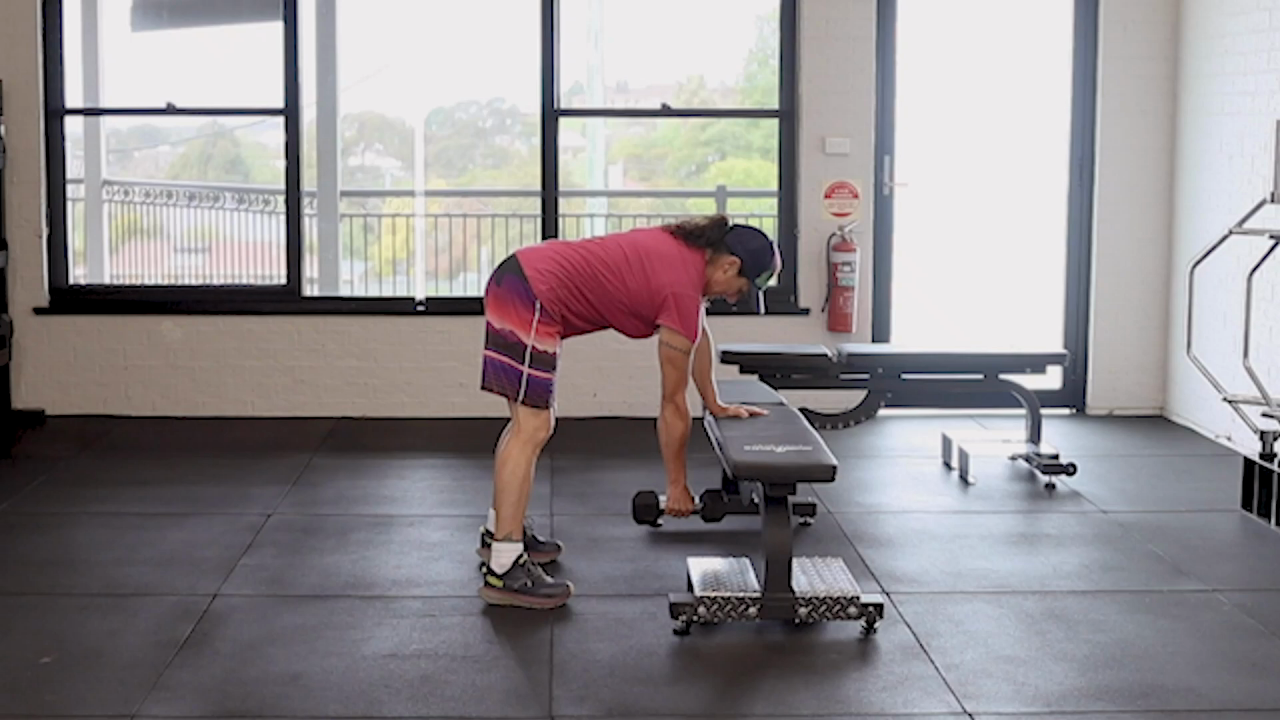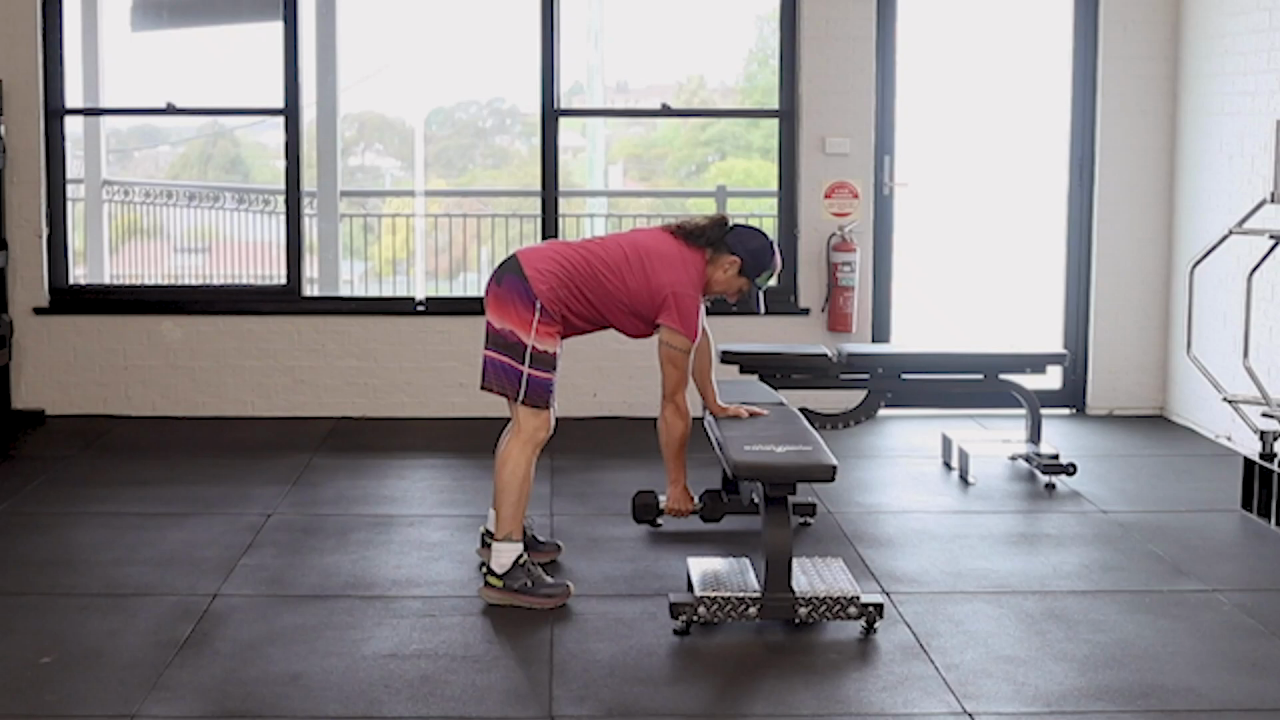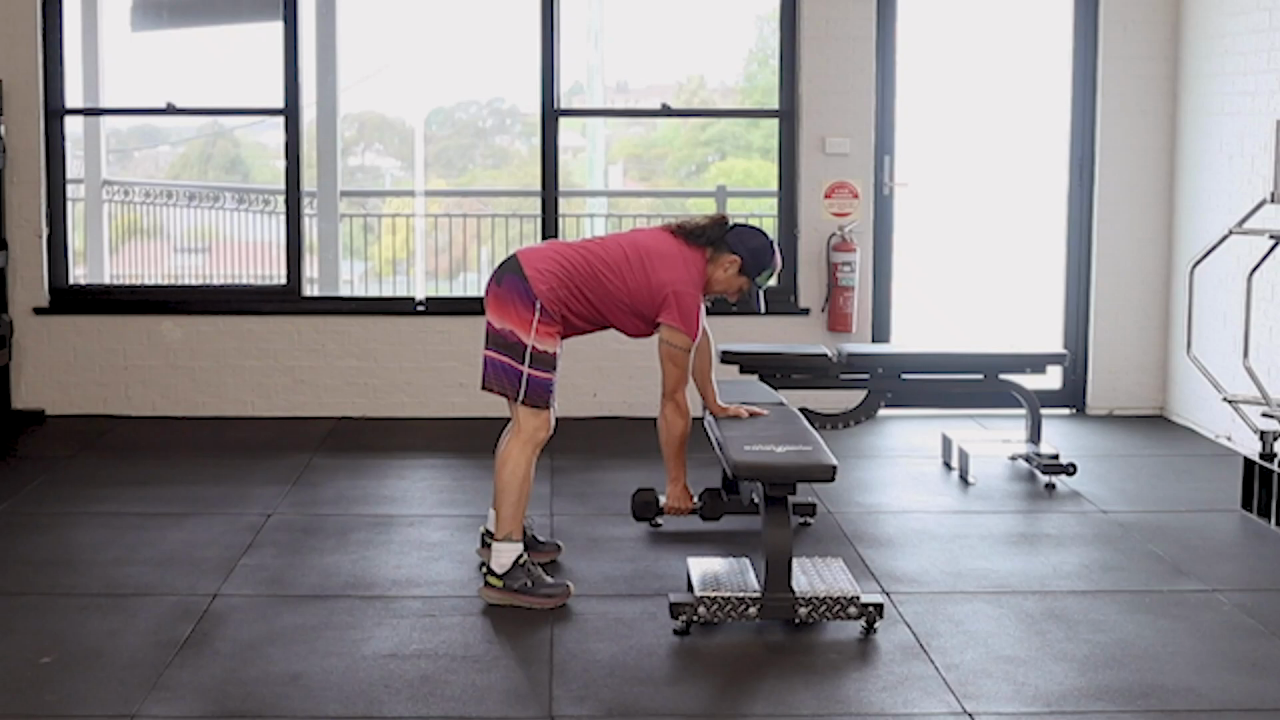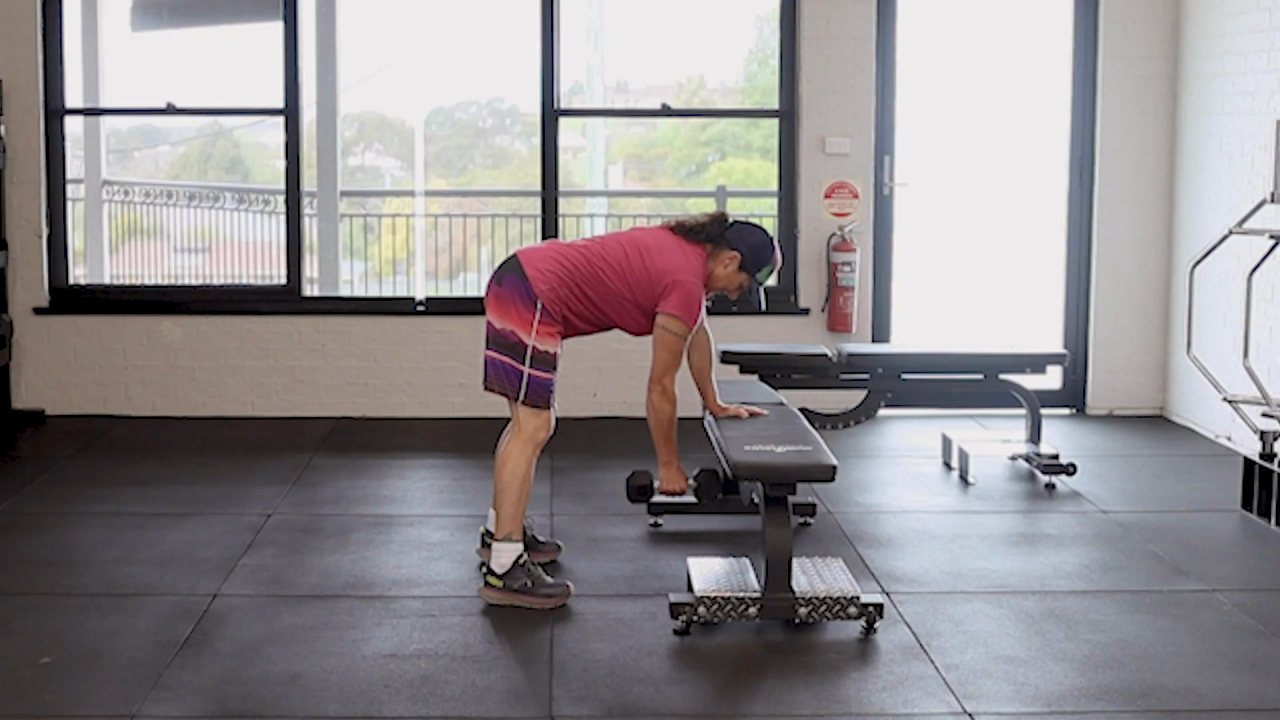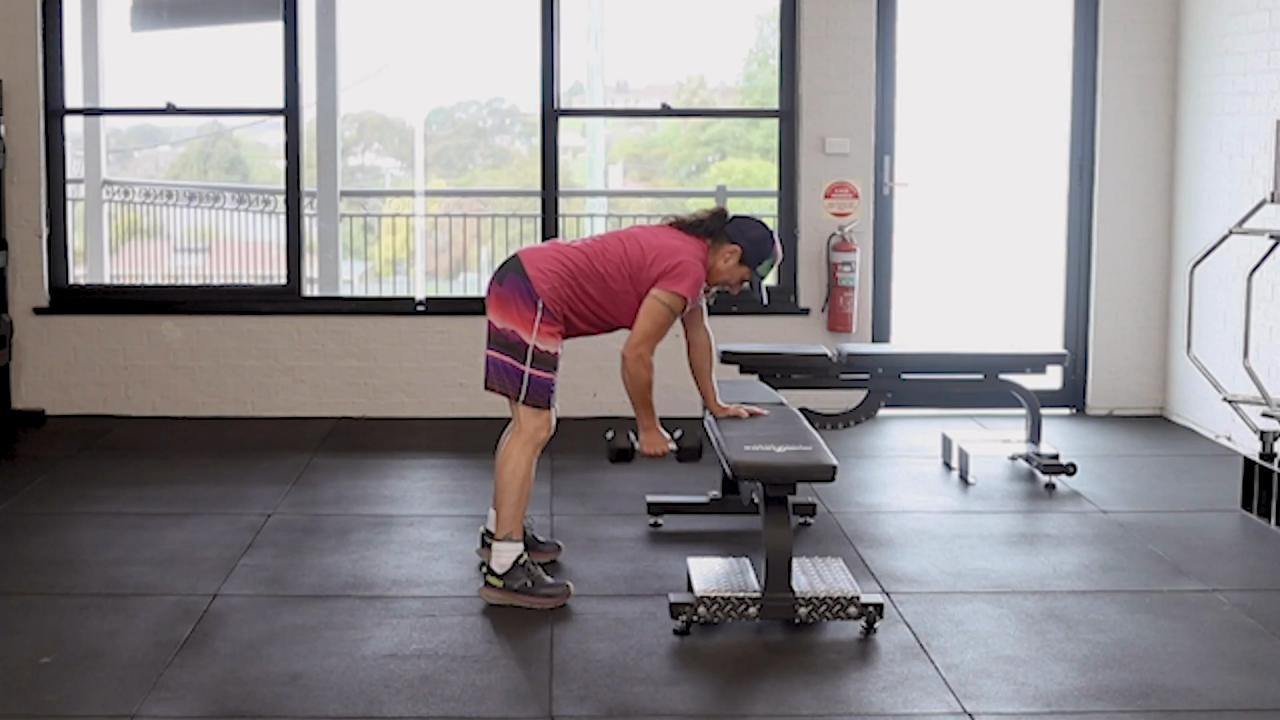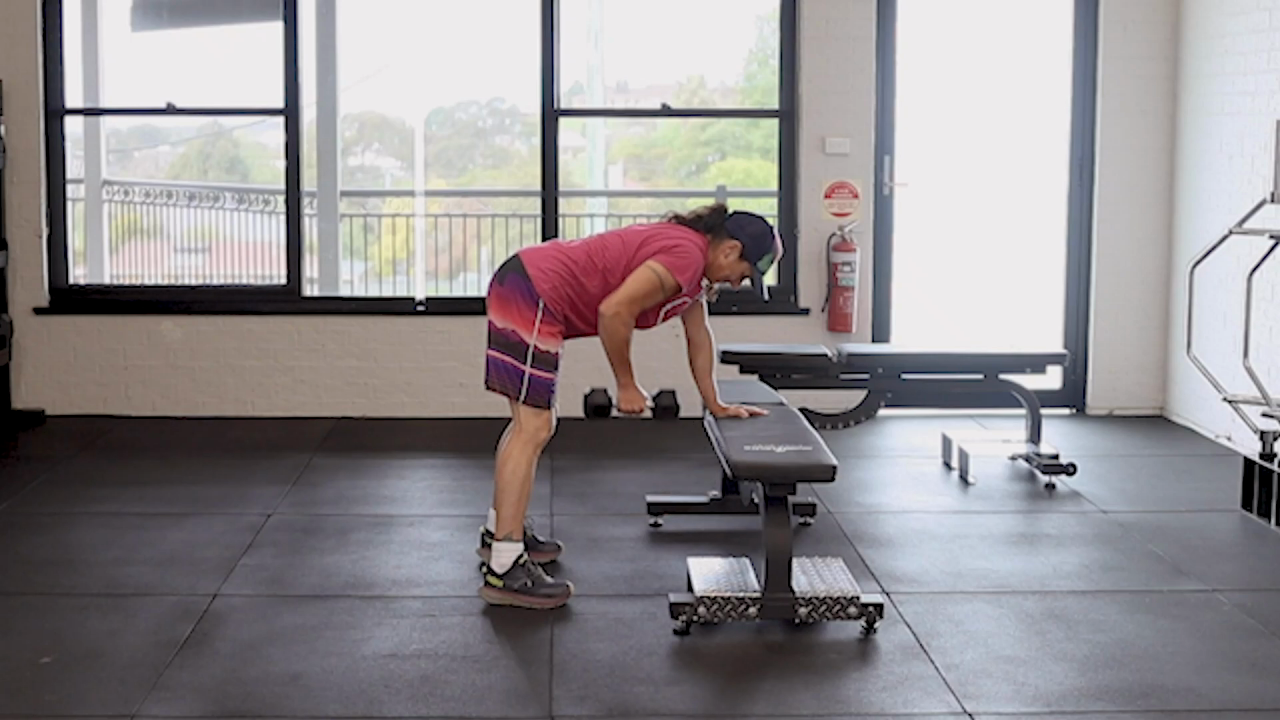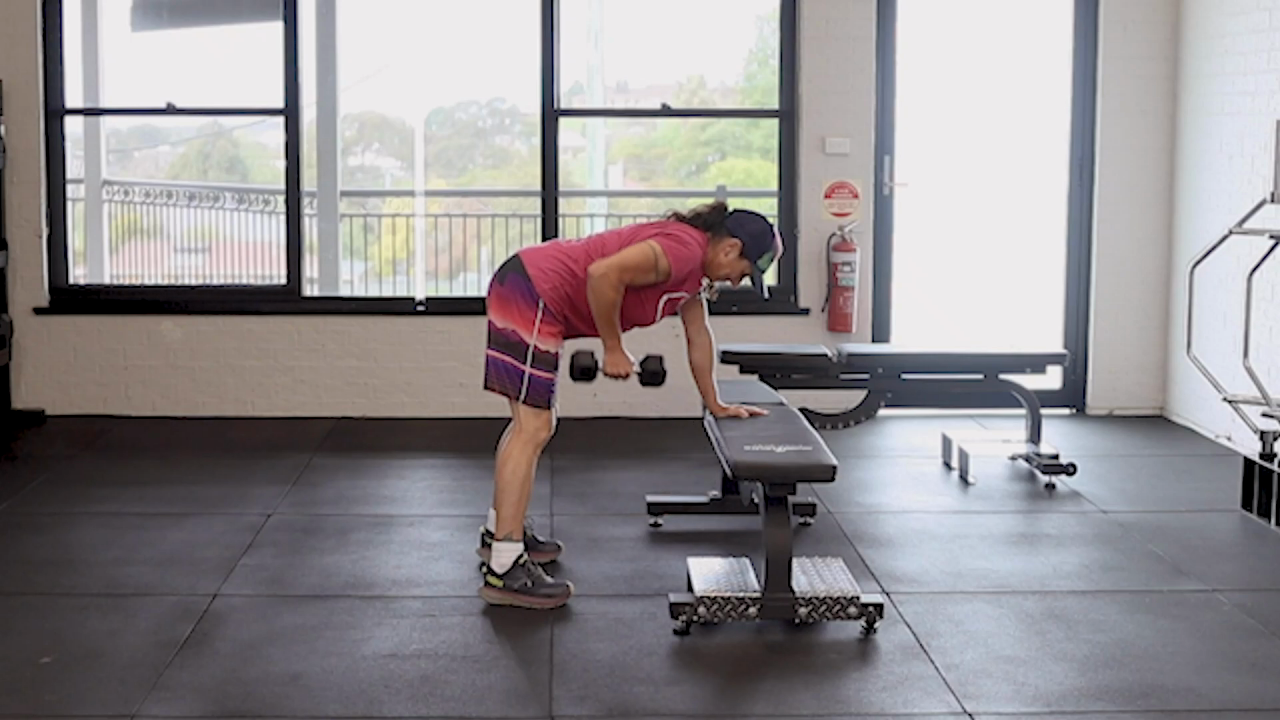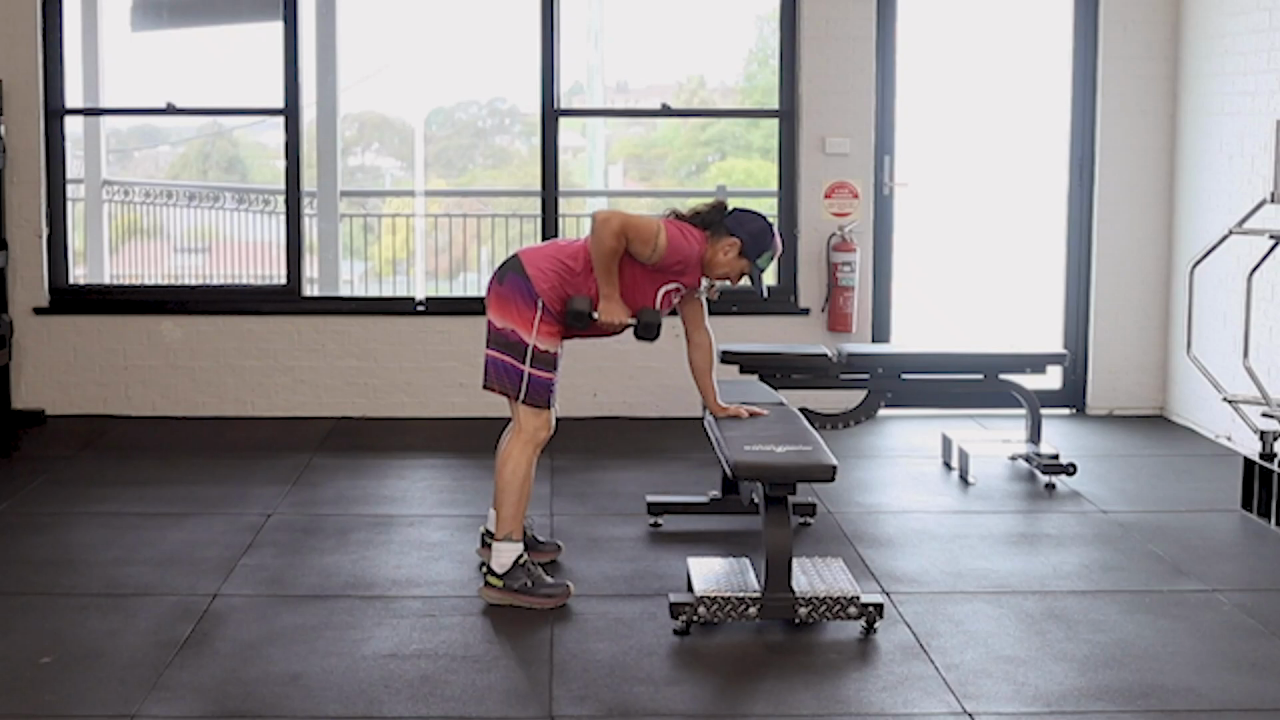
dt=0.2s
person 1, frame 1
left shoulder: (690, 253)
right shoulder: (682, 288)
left elbow: (698, 334)
right elbow: (672, 403)
left wrist: (716, 405)
right wrist: (677, 485)
left hip: (520, 282)
right hip: (530, 296)
left knee: (529, 421)
right knee: (532, 429)
left ankle: (499, 530)
right ankle: (504, 569)
person 1, frame 2
left shoulder: (690, 253)
right shoulder: (683, 288)
left elbow: (699, 335)
right elbow: (672, 403)
left wrist: (716, 405)
right wrist: (677, 485)
left hip: (520, 282)
right hip: (530, 297)
left knee: (529, 421)
right knee: (532, 430)
left ankle: (500, 530)
right ankle: (504, 569)
person 1, frame 3
left shoulder: (691, 255)
right shoulder: (683, 287)
left elbow: (699, 335)
right elbow: (672, 401)
left wrist: (715, 405)
right wrist: (677, 483)
left hip: (520, 282)
right hip: (530, 297)
left knee: (528, 420)
right knee: (532, 429)
left ankle: (499, 529)
right ankle: (504, 568)
person 1, frame 4
left shoulder: (690, 252)
right shoulder: (685, 282)
left elbow: (697, 334)
right elbow: (661, 387)
left wrist: (715, 405)
right wrist: (670, 467)
left hip: (521, 283)
right hip: (530, 296)
left knee: (529, 421)
right knee: (533, 429)
left ankle: (499, 530)
right ankle: (505, 569)
person 1, frame 5
left shoulder: (691, 251)
right shoulder: (686, 268)
left elbow: (697, 332)
right elbow: (635, 355)
left wrist: (715, 404)
right wrist: (649, 429)
left hip: (523, 286)
right hip: (531, 295)
left knee: (529, 421)
right knee: (533, 429)
left ankle: (499, 530)
right ankle: (504, 569)
person 1, frame 6
left shoulder: (691, 253)
right shoulder: (685, 257)
left elbow: (698, 332)
right elbow: (613, 311)
left wrist: (715, 404)
right wrist: (627, 387)
left hip: (524, 288)
right hip: (531, 294)
left knee: (530, 421)
right knee: (534, 429)
left ankle: (499, 531)
right ankle: (504, 568)
person 1, frame 7
left shoulder: (693, 258)
right shoulder: (684, 251)
left elbow: (697, 333)
right elbow: (602, 275)
left wrist: (715, 404)
right wrist: (613, 349)
left hip: (525, 291)
right hip: (530, 295)
left knee: (530, 421)
right knee: (534, 429)
left ankle: (499, 530)
right ankle: (505, 569)
person 1, frame 8
left shoulder: (692, 262)
right shoulder: (682, 245)
left elbow: (697, 332)
right elbow: (605, 222)
left wrist: (714, 404)
right wrist: (610, 298)
left hip: (528, 294)
right hip: (529, 294)
left knee: (530, 421)
right knee: (533, 429)
left ankle: (500, 530)
right ankle: (505, 569)
